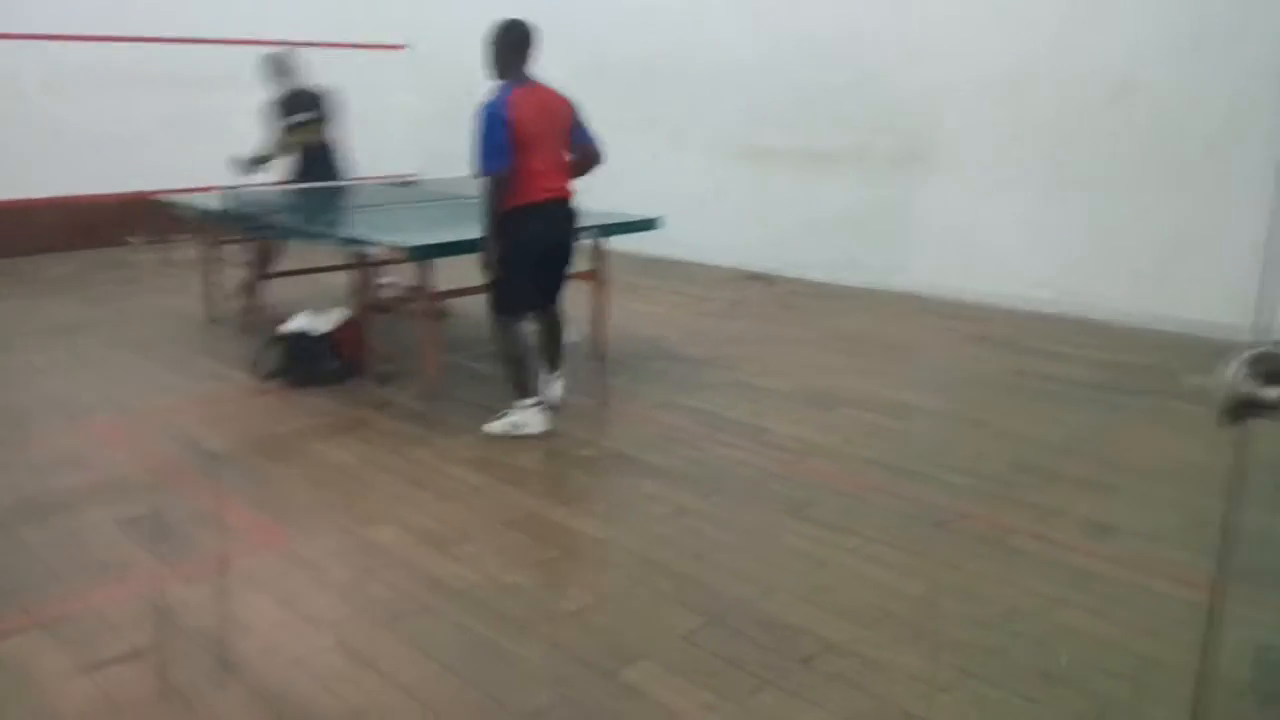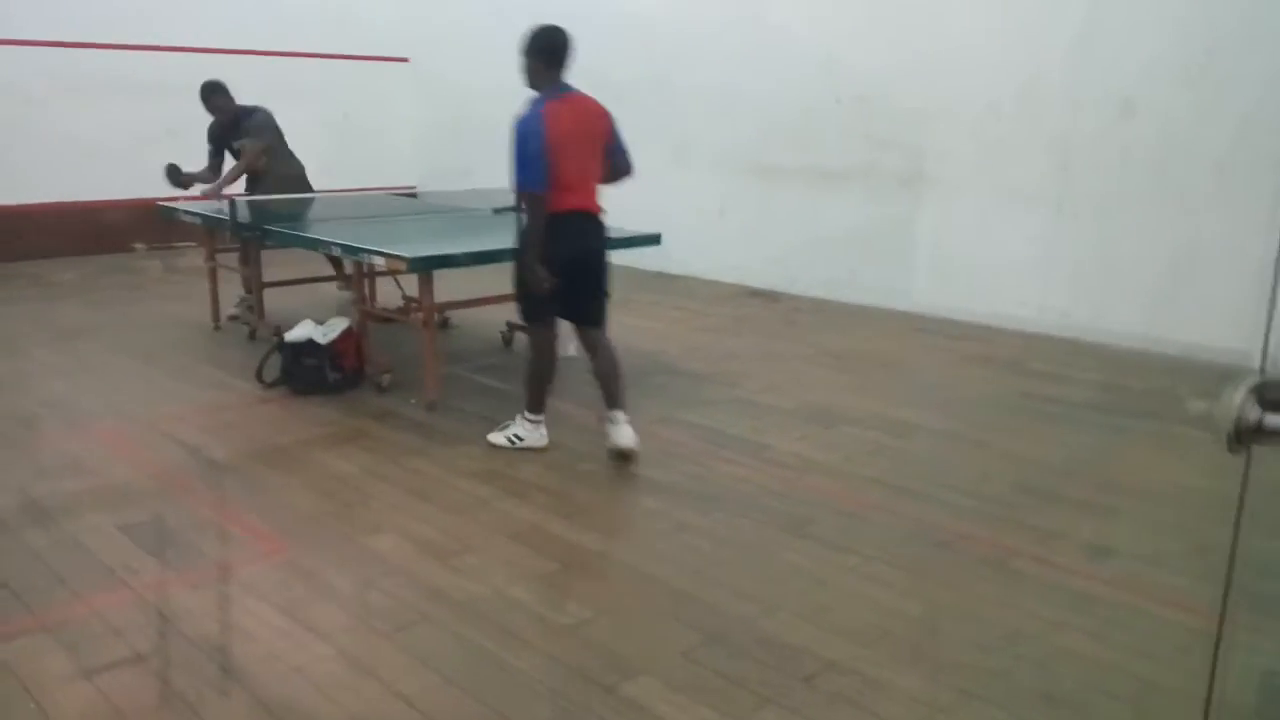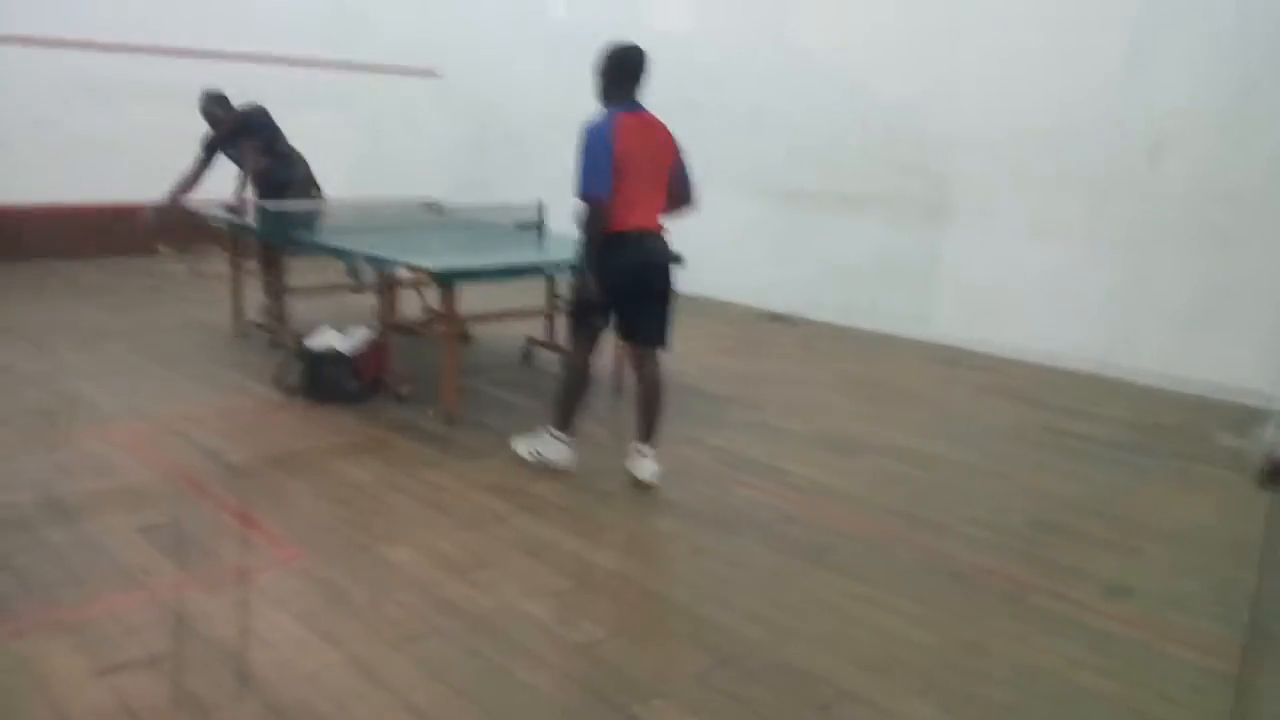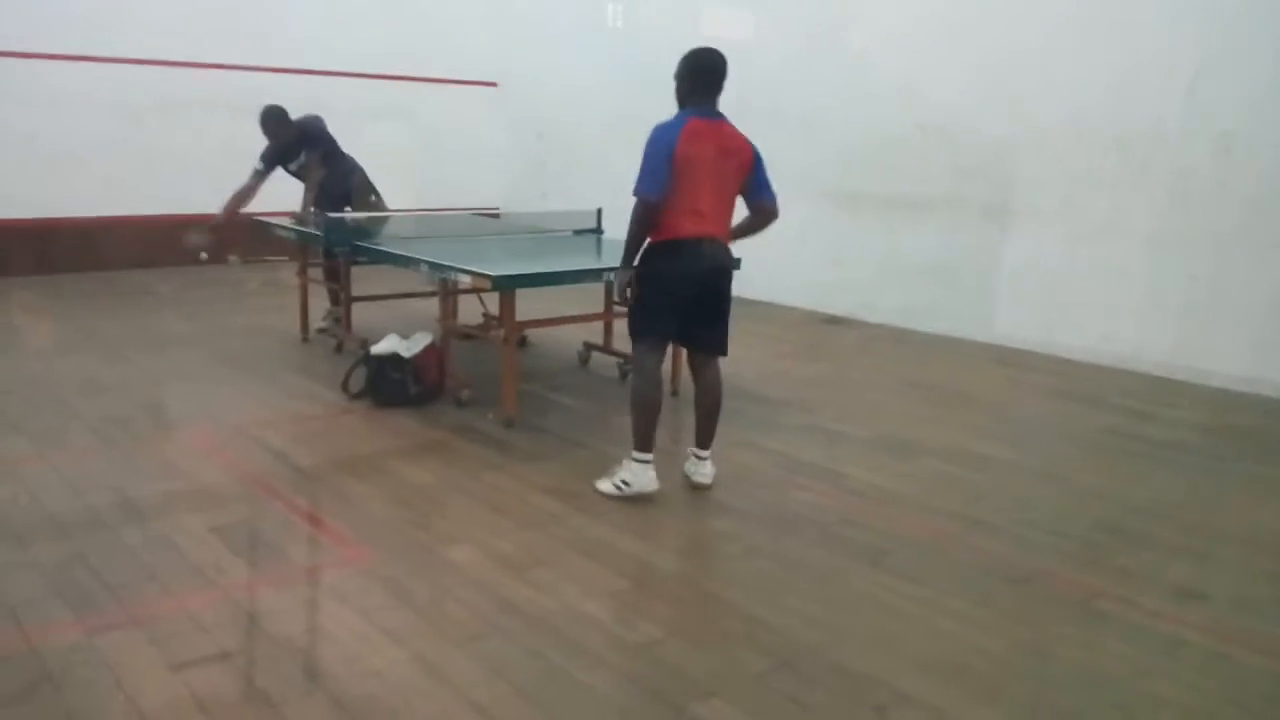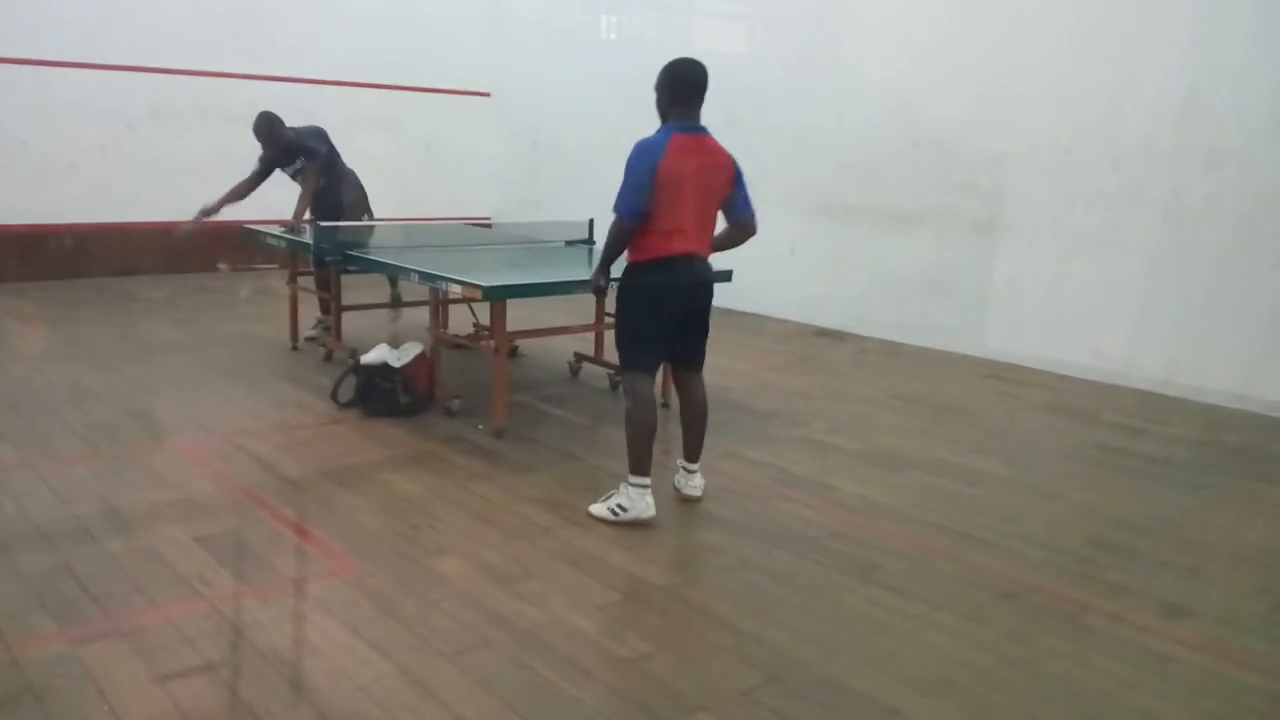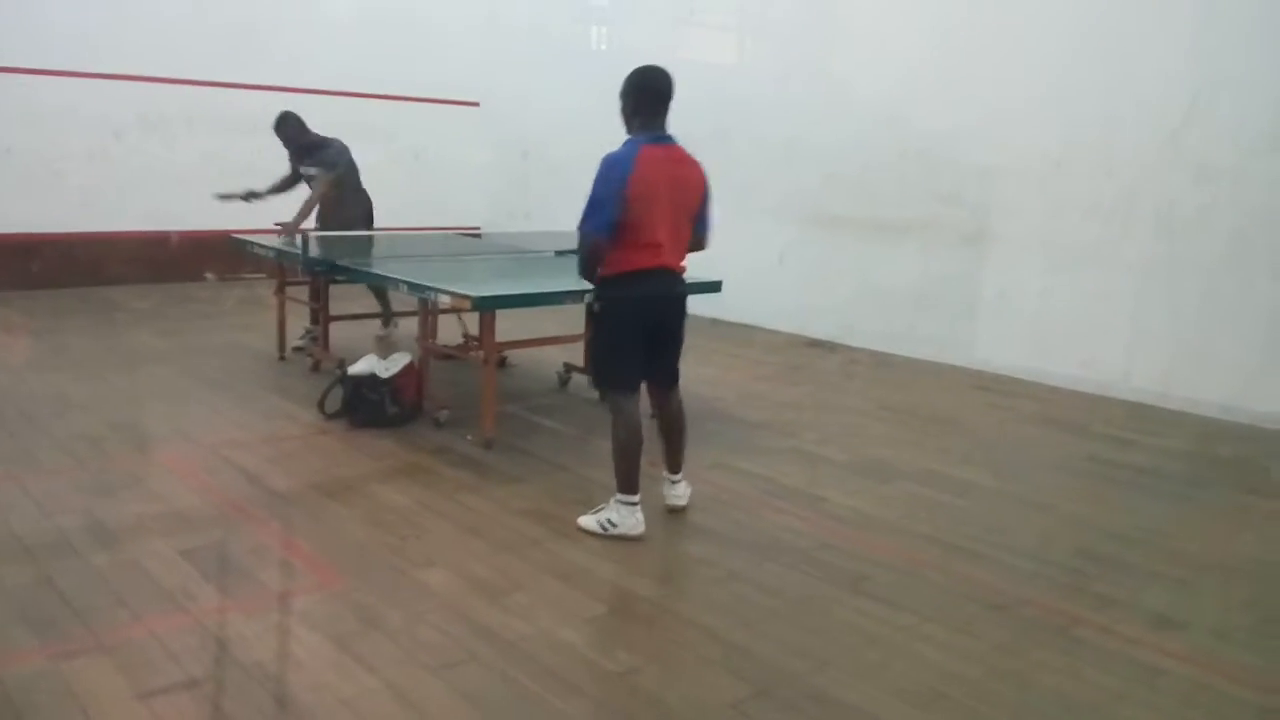
dt=0.3s
person 1, frame 1
left shoulder: (498, 107)
right shoulder: (560, 102)
left elbow: (499, 180)
right elbow: (590, 157)
left wrist: (490, 240)
left hip: (522, 222)
right hip: (559, 215)
left knee: (507, 318)
right knee: (547, 305)
left ankle: (528, 409)
right ankle: (551, 381)
person 1, frame 2
left shoulder: (533, 122)
right shoulder: (596, 111)
left elbow: (535, 199)
right elbow: (621, 168)
left wrist: (533, 259)
left hip: (552, 233)
right hip: (588, 228)
left knee: (542, 330)
right knee: (594, 331)
left ankle: (533, 424)
right ankle: (619, 423)
person 1, frame 3
left shoulder: (602, 132)
right shoulder: (663, 134)
left elbow: (597, 205)
right elbow: (683, 196)
left wrist: (588, 266)
left hip: (615, 250)
right hip: (651, 251)
left knee: (582, 346)
right knee: (646, 355)
left ankle: (558, 440)
right ankle: (644, 455)
person 1, frame 4
left shoulder: (668, 135)
right shoulder: (742, 145)
left elbow: (648, 205)
right elbow: (767, 212)
left wrist: (627, 263)
left hip: (670, 258)
right hip: (714, 260)
left knee: (647, 358)
right knee: (705, 361)
left ankle: (641, 465)
right ankle: (701, 459)
person 1, frame 5
left shoulder: (650, 151)
right shoulder: (723, 159)
left elbow: (626, 223)
right elbow: (744, 227)
left wrist: (602, 269)
left hip: (651, 277)
right hip: (696, 276)
left knee: (638, 380)
right knee: (690, 375)
left ankle: (639, 492)
right ankle: (691, 473)
person 1, frame 6
left shoulder: (619, 164)
right shoulder: (691, 168)
left elbow: (594, 241)
right elbow: (697, 240)
left wrist: (587, 269)
left hip: (625, 292)
right hip: (669, 289)
left knee: (623, 398)
right knee: (666, 389)
left ankle: (627, 507)
right ankle: (676, 482)
person 2, frame 1
left shoulder: (317, 98)
right shoulder: (281, 105)
left elbow: (324, 136)
right elbow: (285, 140)
right wrist: (268, 155)
left hip: (325, 172)
right hip: (302, 173)
right ankle: (253, 282)
person 2, frame 2
left shoulder: (258, 118)
right shoulder: (216, 130)
left elbow: (252, 159)
right elbow: (213, 170)
left wrist: (219, 186)
right wrist: (192, 177)
left hip: (289, 178)
right hip: (258, 185)
left ankle: (345, 279)
right ankle: (250, 297)
person 2, frame 3
left shoulder: (257, 117)
right shoulder: (216, 139)
left elbow: (252, 160)
right elbow: (195, 174)
left wrist: (240, 195)
right wrist: (171, 200)
left hip: (295, 179)
right hip: (269, 189)
right knee: (268, 247)
left ankle: (353, 272)
right ankle: (275, 304)
person 2, frame 4
left shoulder: (312, 128)
right shoulder: (273, 153)
left elbow: (315, 171)
right elbow: (250, 187)
left wrist: (306, 208)
right wrist: (223, 216)
left hip: (353, 184)
right hip: (327, 197)
right knee: (329, 252)
right ankle: (336, 309)
person 2, frame 5
left shoulder: (314, 137)
right shoulder: (273, 154)
left elbow: (309, 180)
right elbow: (251, 183)
left wrist: (297, 218)
right wrist: (218, 205)
left hip: (349, 197)
right hip: (322, 203)
right knee: (321, 261)
left ankle: (394, 290)
right ankle: (326, 319)
person 2, frame 6
left shoulder: (334, 151)
right shoulder: (298, 153)
left elbow: (321, 190)
right elbow: (294, 178)
left wrist: (296, 223)
right wrist: (261, 193)
left hip: (355, 215)
right hip: (329, 217)
left ankle: (389, 317)
right ankle: (314, 329)
